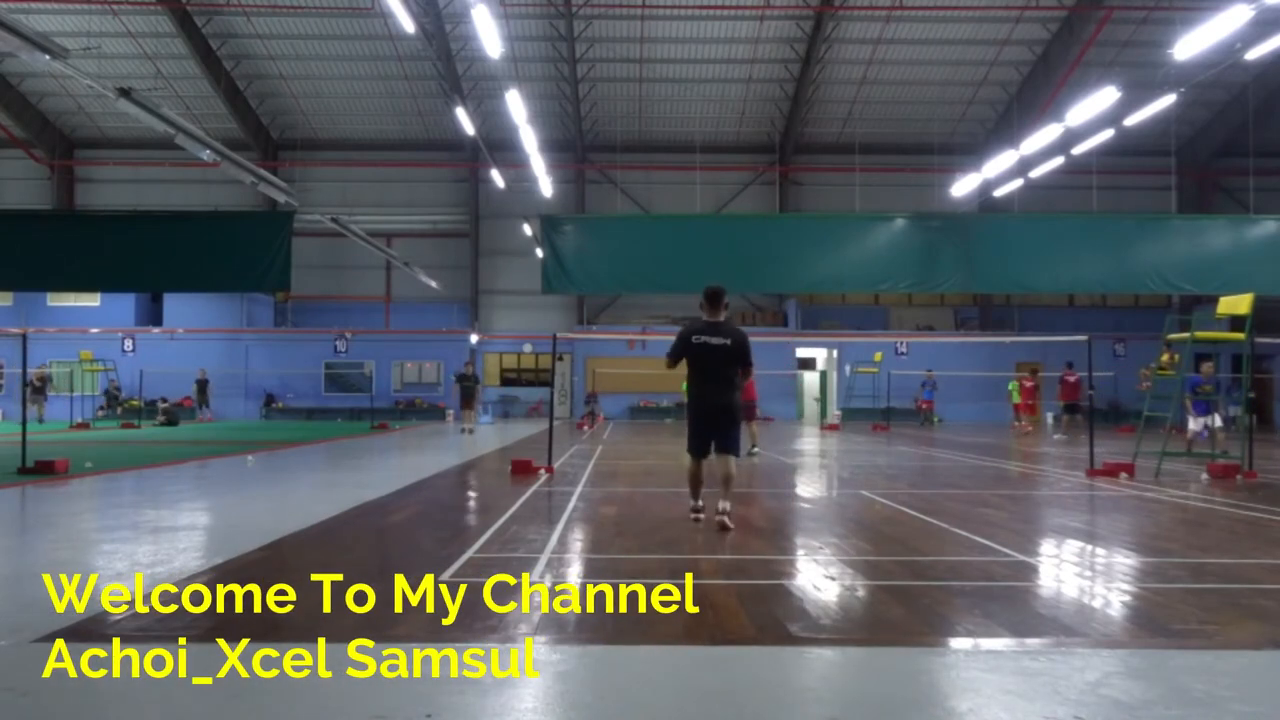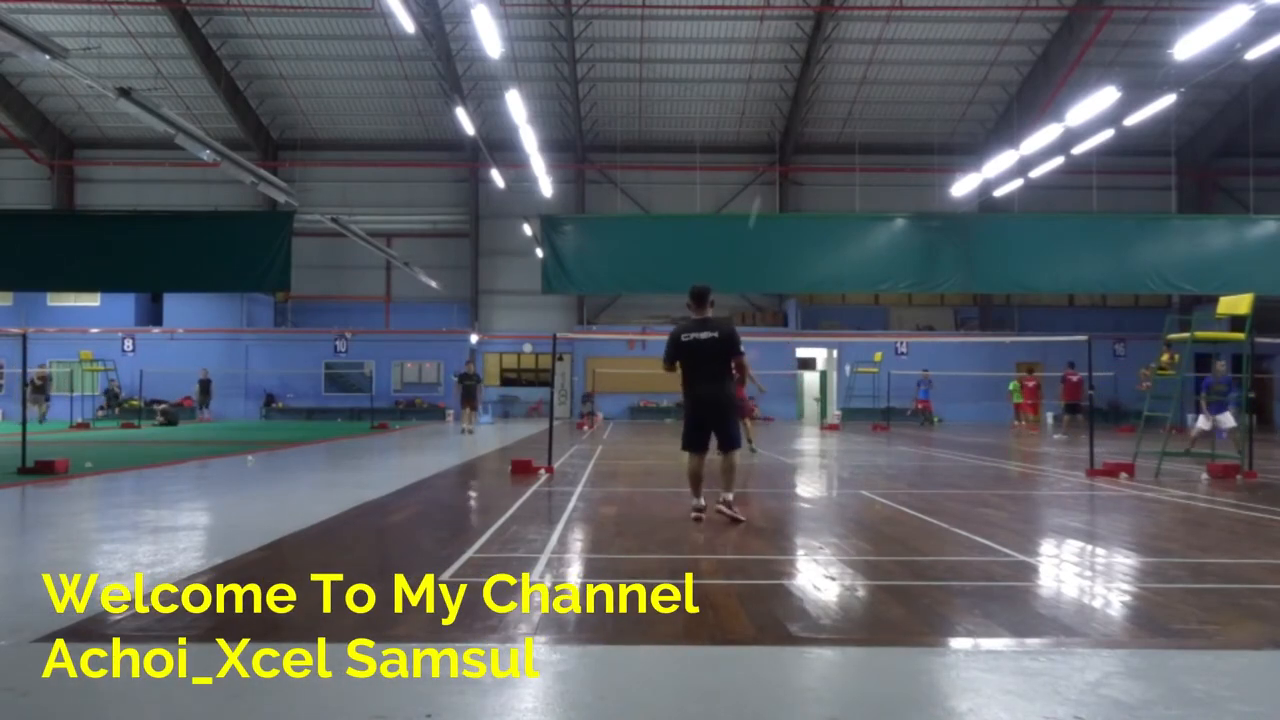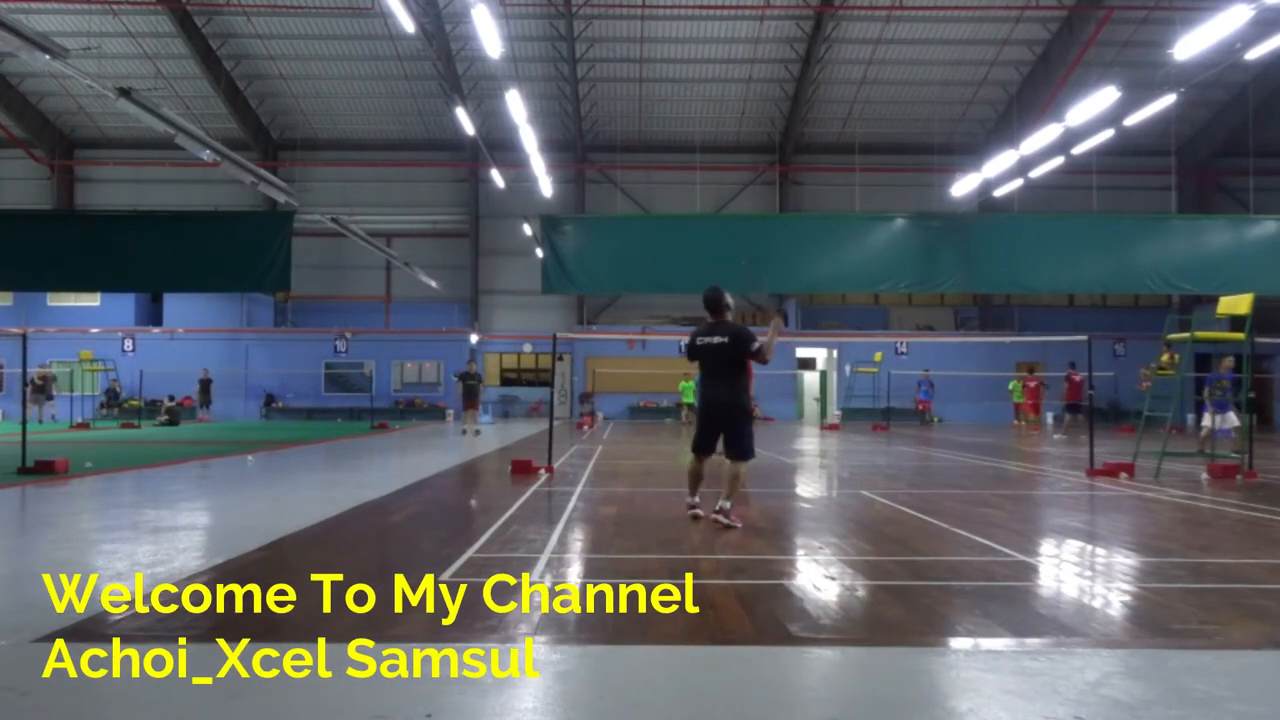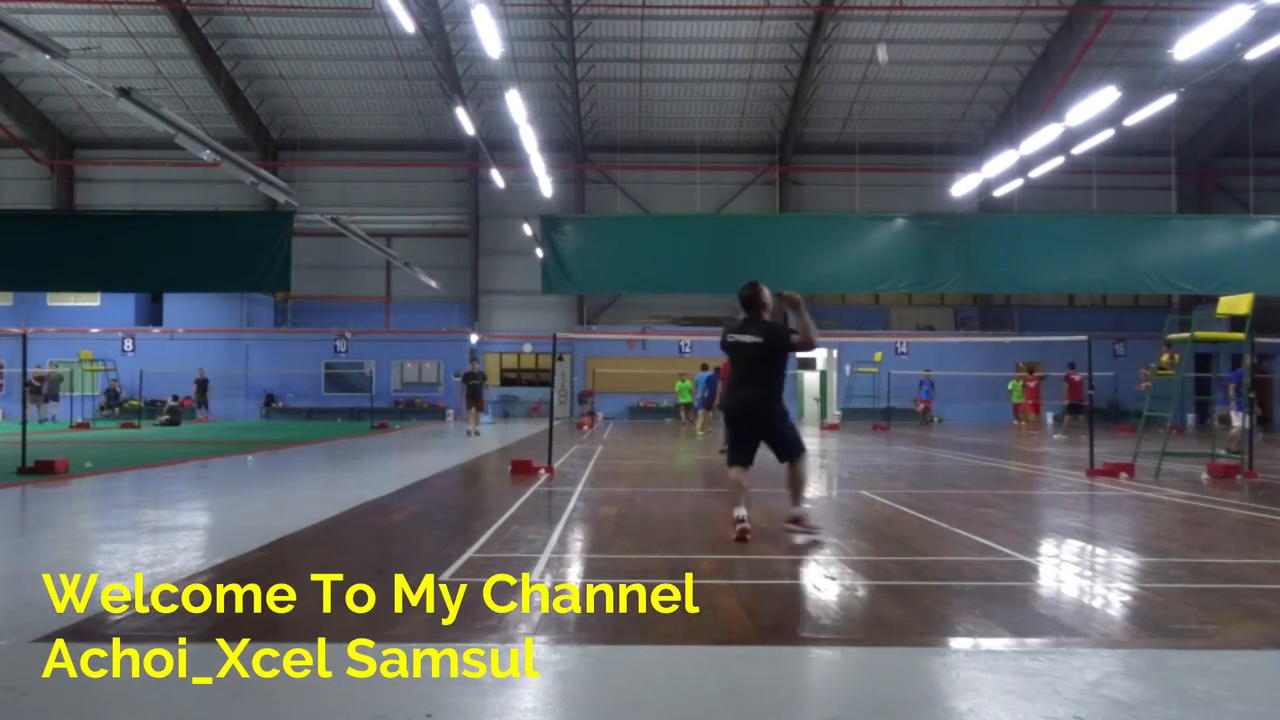
dt=0.5s
person 1, frame 1
left shoulder: (689, 332)
right shoulder: (738, 336)
left elbow: (670, 363)
right elbow: (747, 373)
left wrist: (685, 356)
left hip: (698, 405)
right hip: (728, 405)
left knee: (696, 457)
right knee: (727, 457)
left ankle: (696, 506)
right ankle: (723, 508)
person 1, frame 2
left shoulder: (679, 332)
right shoulder: (725, 329)
left elbow: (668, 366)
right elbow: (740, 364)
right wrist: (742, 377)
left hip: (695, 400)
right hip: (723, 399)
left knee: (696, 453)
right knee: (730, 450)
left ankle: (698, 504)
right ankle: (726, 500)
person 1, frame 3
left shoulder: (698, 335)
right shoulder: (738, 332)
left elbow: (692, 357)
right elbow: (764, 357)
right wrist: (773, 331)
left hip: (707, 405)
right hip: (736, 405)
left knee: (699, 455)
right knee: (740, 459)
left ankle: (692, 502)
right ankle: (723, 508)
person 1, frame 4
left shoulder: (731, 332)
right shoulder: (774, 333)
right elbow: (809, 342)
right wrist: (799, 309)
left hip: (736, 409)
right hip: (768, 410)
left knee: (738, 466)
right knee: (796, 459)
left ankle: (741, 515)
right ankle: (797, 514)
